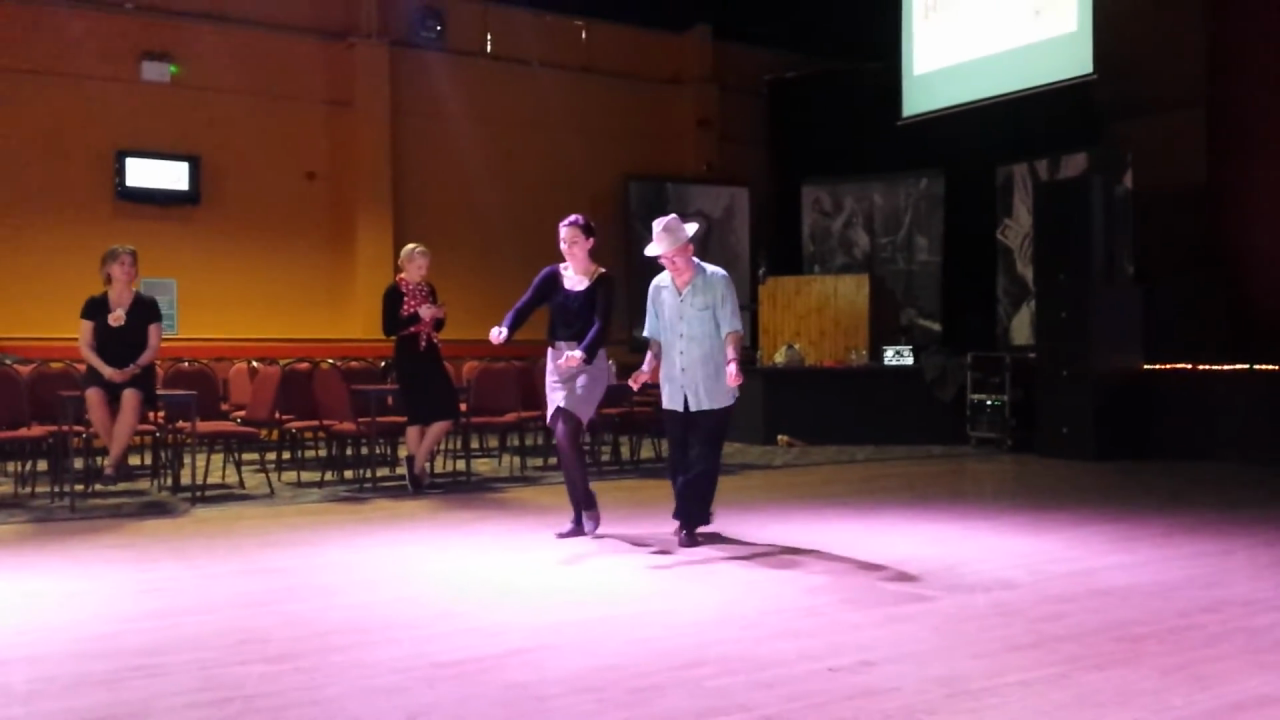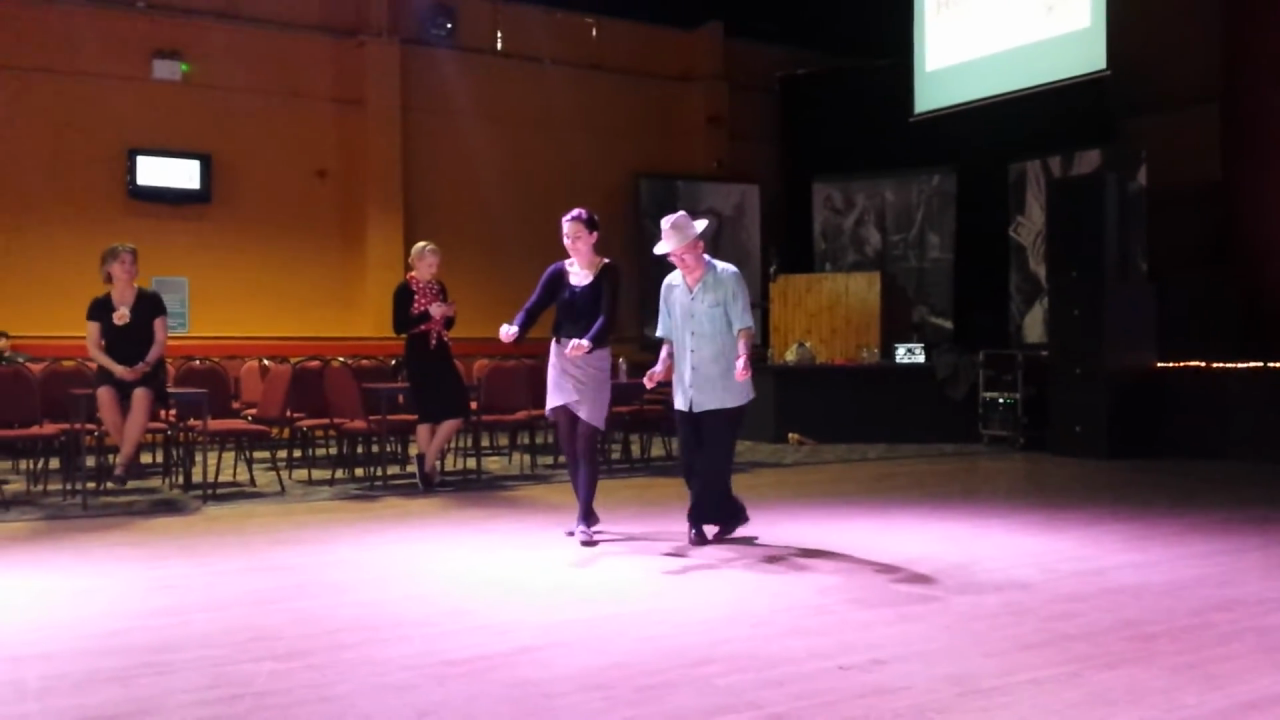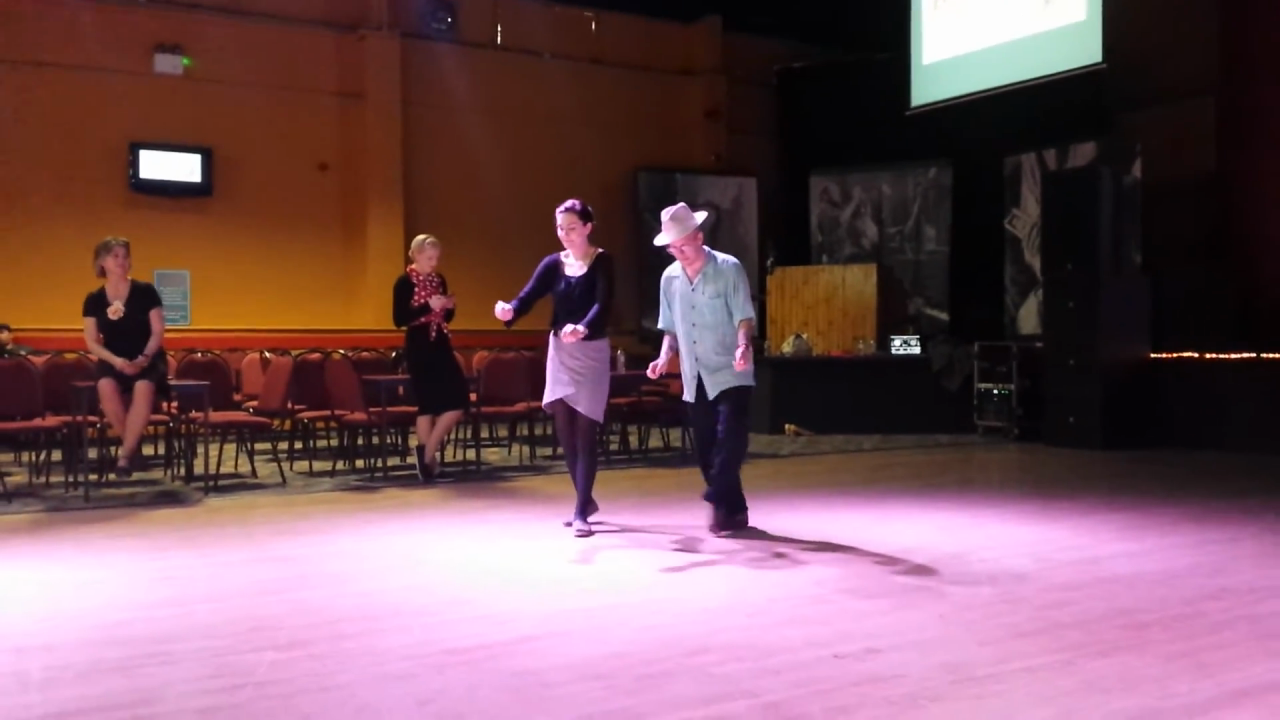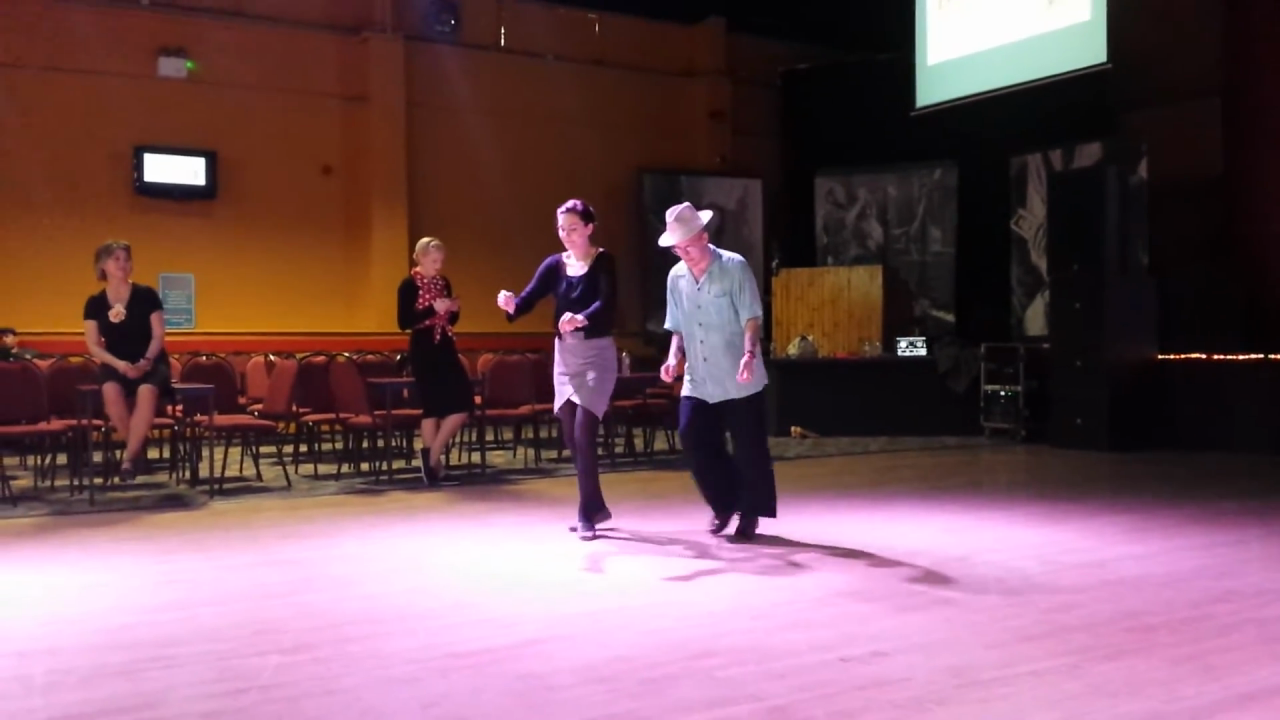
dt=0.2s
person 1, frame 1
left shoulder: (717, 281)
right shoulder: (658, 288)
left elbow: (731, 330)
right elbow: (656, 338)
left wrist: (732, 361)
right wrist: (647, 368)
left hip: (710, 389)
right hip: (673, 389)
left knee: (702, 457)
right knee: (679, 456)
left ankle: (688, 521)
right ankle: (691, 515)
person 1, frame 2
left shoulder: (728, 278)
right shoulder: (669, 286)
left elbow: (743, 327)
left wrist: (743, 357)
right wrist: (661, 367)
left hip: (724, 388)
right hip: (686, 390)
left knee: (714, 458)
right knee: (692, 459)
left ankle: (700, 521)
right ankle: (728, 513)
person 1, frame 3
left shoulder: (729, 269)
right shoulder: (669, 278)
left elbow: (743, 317)
left wrist: (743, 347)
right wrist: (664, 358)
left hip: (729, 375)
right hip: (694, 378)
left knee: (729, 438)
right knee: (708, 448)
left ankle: (727, 507)
right ankle: (728, 508)
person 1, frame 4
left shoulder: (735, 267)
right shoulder: (676, 278)
left elbow: (751, 318)
left wrist: (749, 354)
right wrist: (673, 358)
left hip: (738, 380)
right hip: (698, 380)
left knee: (749, 449)
right knee: (693, 441)
left ankle: (749, 514)
right ankle: (724, 505)
person 2, frame 1
left shoulder: (603, 280)
right shoulder: (551, 275)
left elbow: (602, 324)
right elbow: (525, 306)
left wrist: (582, 353)
right wrist: (505, 329)
left hip: (589, 364)
right hip: (557, 362)
left knee: (569, 436)
right knee: (563, 443)
left ankle: (587, 501)
right ankle: (577, 514)
person 2, frame 2
left shoulder: (607, 272)
right shoulder: (557, 271)
left elbow: (607, 317)
right elbow: (534, 307)
left wrist: (587, 343)
right wrist: (515, 329)
left hip: (594, 361)
right hip: (561, 359)
left knee: (586, 441)
right knee: (567, 440)
left ankle: (583, 519)
right ankle: (586, 511)
person 2, frame 3
left shoulder: (602, 262)
right shoulder: (553, 263)
left elbow: (603, 305)
right elbow: (528, 297)
left wrist: (582, 328)
right wrist: (509, 311)
left hip: (592, 353)
right hip: (560, 352)
left knee: (585, 434)
right knee: (565, 432)
left ankle: (581, 511)
right ankle: (585, 501)
person 2, frame 4
left shoulder: (603, 261)
right shoulder: (554, 264)
left elbow: (607, 303)
right elbow: (529, 298)
left wrist: (582, 318)
right wrist: (511, 304)
left hip: (596, 352)
right hip: (565, 354)
left knee: (583, 433)
right knee: (573, 437)
left ankle: (585, 514)
right ankle: (597, 507)
person 3, frame 1
left shoulder: (429, 289)
right shoulder: (394, 291)
right elbow: (389, 329)
left wrist: (439, 316)
right wrist: (417, 316)
left hip: (430, 354)
right hip: (408, 356)
left knee: (448, 410)
right knee: (417, 413)
left ankle: (417, 463)
right ankle: (417, 469)
person 3, frame 2
left shoulder: (439, 287)
right shoulder: (404, 289)
right elbow: (399, 327)
left wrist: (450, 315)
right wrist: (428, 314)
left hip: (441, 353)
right hip: (419, 354)
left knee: (458, 408)
right knee: (427, 411)
left ankle: (427, 463)
right ankle: (427, 468)
person 3, frame 3
left shoulder: (439, 280)
right shoulder: (405, 282)
right elbow: (399, 320)
left wrist: (449, 307)
right wrist: (428, 306)
left hip: (441, 345)
right hip: (419, 347)
left knee: (458, 399)
right knee: (428, 403)
left ankle: (427, 453)
right ankle: (427, 459)
person 3, frame 4
left shoulder: (443, 282)
right shoulder: (409, 285)
right elbow: (404, 322)
left wrist: (454, 309)
right wrist: (432, 309)
left hip: (445, 347)
right hip: (423, 349)
left knee: (463, 402)
right knee: (432, 406)
left ankle: (432, 456)
right ankle: (432, 463)
person 4, frame 1
left shoulder: (148, 305)
right shoulder: (94, 304)
left elbow: (153, 346)
right elbow: (85, 346)
left wrist: (134, 368)
right wrist: (105, 369)
left hip: (137, 371)
right hip: (102, 370)
left knee: (131, 397)
right knee: (94, 396)
left ankle: (112, 462)
right ankle: (117, 454)
person 4, frame 2
left shoulder: (151, 300)
right shoulder: (98, 305)
left elbow: (161, 341)
right elbow: (93, 347)
left wrist: (144, 365)
right wrist: (115, 367)
left hip: (147, 368)
right hip: (113, 368)
left knee: (141, 396)
right knee: (105, 395)
left ankle: (123, 460)
right ankle: (130, 453)
person 4, frame 3
left shoulder: (146, 292)
right shoulder: (94, 300)
left elbow: (158, 332)
right elbow: (92, 342)
left wrist: (144, 358)
right wrist: (115, 361)
left hip: (148, 360)
right hip: (113, 361)
left knee: (143, 388)
right knee: (106, 388)
left ankle: (126, 452)
right ankle: (131, 444)
person 4, frame 4
left shoulder: (146, 295)
right shoulder: (95, 303)
left elbow: (158, 335)
right elbow: (93, 345)
left wrist: (146, 361)
right wrist: (118, 363)
left hip: (150, 362)
right hip: (115, 364)
left knee: (146, 391)
right knee: (111, 391)
left ankle: (129, 455)
right ankle: (135, 447)
